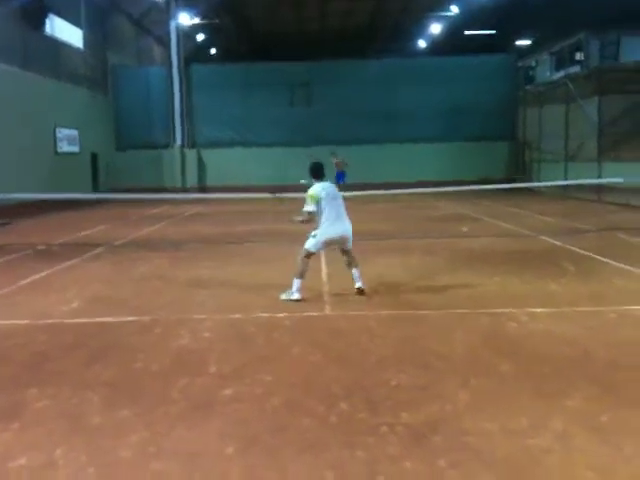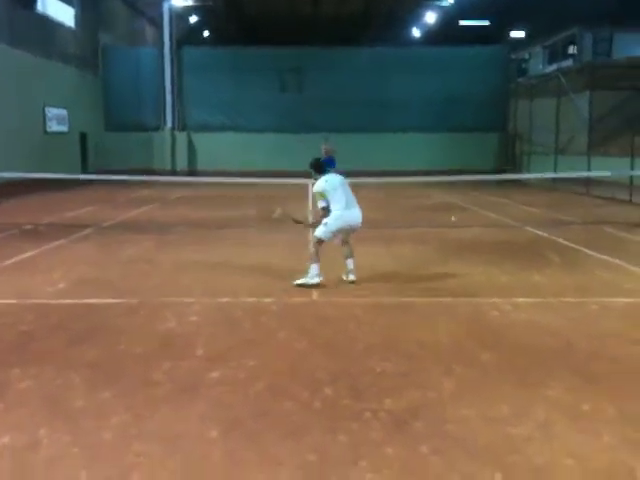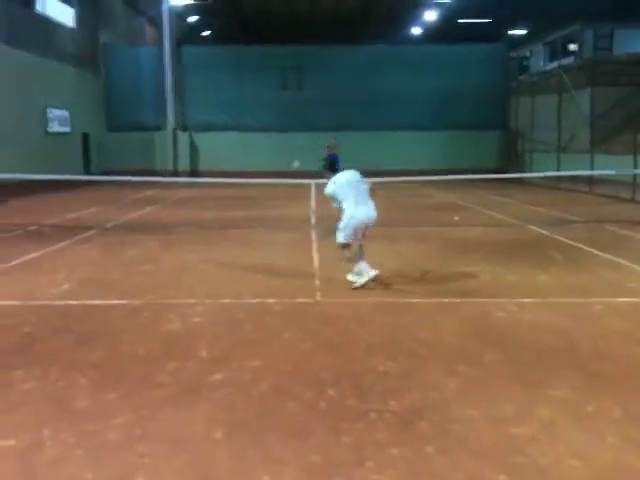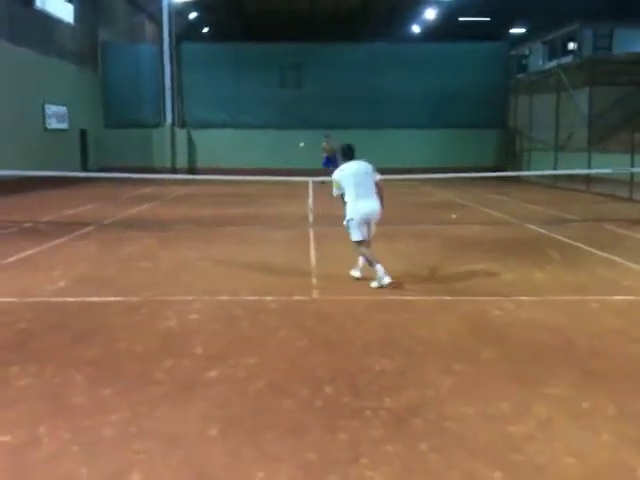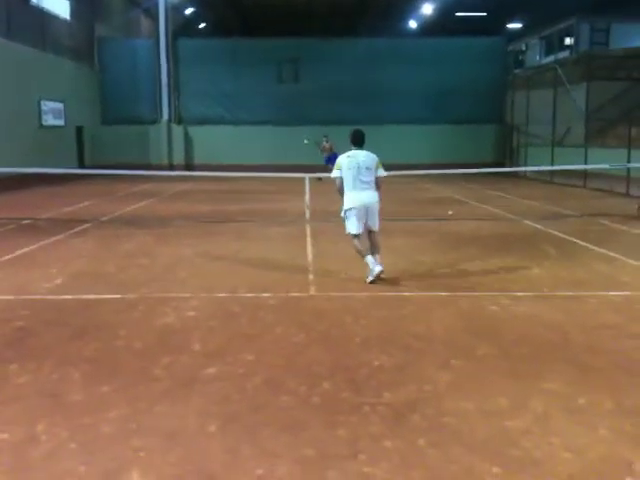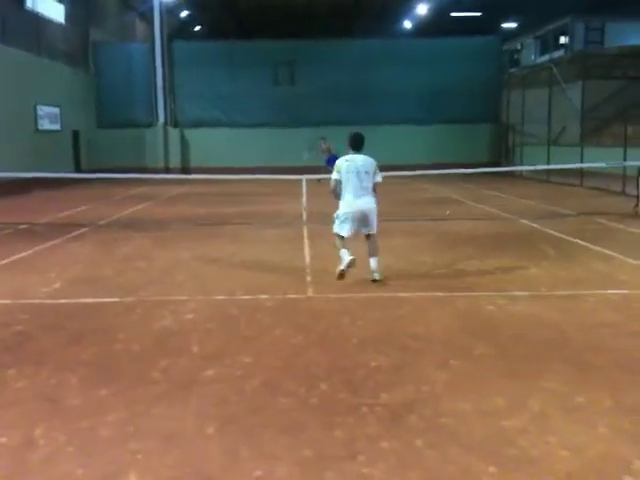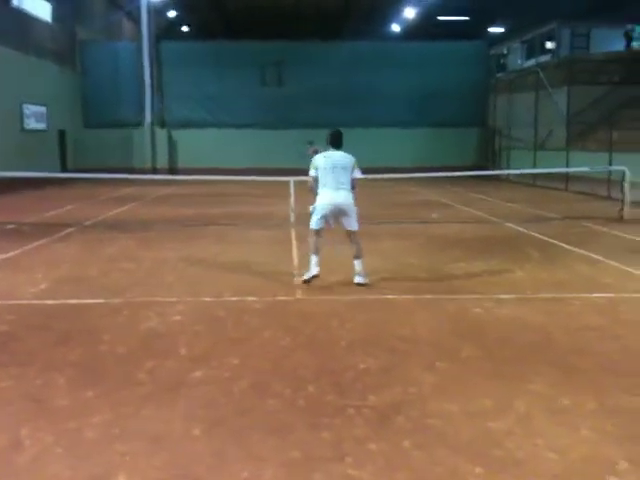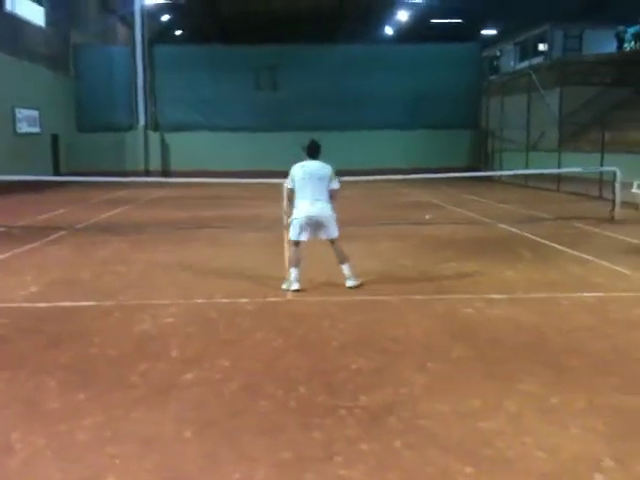
dt=0.2s
person 1, frame 1
left shoulder: (313, 191)
right shoulder: (333, 187)
left elbow: (309, 218)
left wrist: (298, 219)
left hip: (328, 230)
right hip: (346, 228)
left knee: (305, 256)
right knee: (347, 252)
left ankle: (295, 291)
right ankle: (358, 282)
person 1, frame 2
left shoulder: (318, 186)
right shoulder: (340, 178)
left elbow: (324, 212)
left wrist: (314, 223)
left hip: (340, 217)
right hip: (357, 216)
left knee: (315, 243)
right knee: (344, 240)
left ankle: (314, 276)
right ankle: (350, 273)
person 1, frame 3
left shoulder: (330, 188)
right shoulder: (354, 173)
left elbow: (341, 208)
right elbow: (367, 192)
left hip: (354, 215)
right hip: (371, 212)
left knee: (344, 246)
right knee: (359, 237)
left ankle: (366, 271)
right ankle: (357, 272)
person 1, frame 4
left shoulder: (337, 173)
right shoulder: (367, 165)
left elbow: (341, 197)
right elbow: (379, 189)
right wrist: (380, 205)
left hip: (356, 210)
right hip: (374, 207)
left knee: (361, 245)
right knee: (366, 240)
left ankle: (382, 276)
right ankle: (358, 269)
person 1, frame 5
left shoulder: (342, 159)
right shoulder: (374, 158)
left elbow: (339, 186)
right elbow: (378, 184)
left wrist: (346, 198)
left hip: (353, 200)
right hip: (371, 198)
left knee: (356, 237)
right knee: (372, 234)
left ankle: (374, 267)
right ankle: (375, 265)
person 1, frame 6
left shoulder: (341, 162)
right shoulder: (372, 162)
left elbow: (333, 187)
right elbow: (374, 188)
left wrist: (341, 199)
left hip: (348, 205)
right hip: (368, 204)
left knee: (338, 236)
right knee: (371, 237)
left ankle: (346, 258)
right ankle: (374, 272)
person 1, frame 7
left shoulder: (318, 158)
right shoulder: (350, 159)
left elbow: (312, 184)
right elbow: (353, 185)
left hip: (325, 200)
right hip: (345, 199)
left knee: (315, 233)
right knee: (353, 236)
left ankle: (313, 268)
right ankle: (359, 274)
person 1, frame 8
left shoulder: (296, 168)
right shoulder: (328, 169)
left elbow: (289, 195)
right elbow: (333, 195)
left wrist: (289, 209)
left hip: (302, 210)
right hip: (323, 209)
left knee: (294, 244)
right knee: (335, 243)
left ankle: (293, 281)
right ankle: (350, 278)
